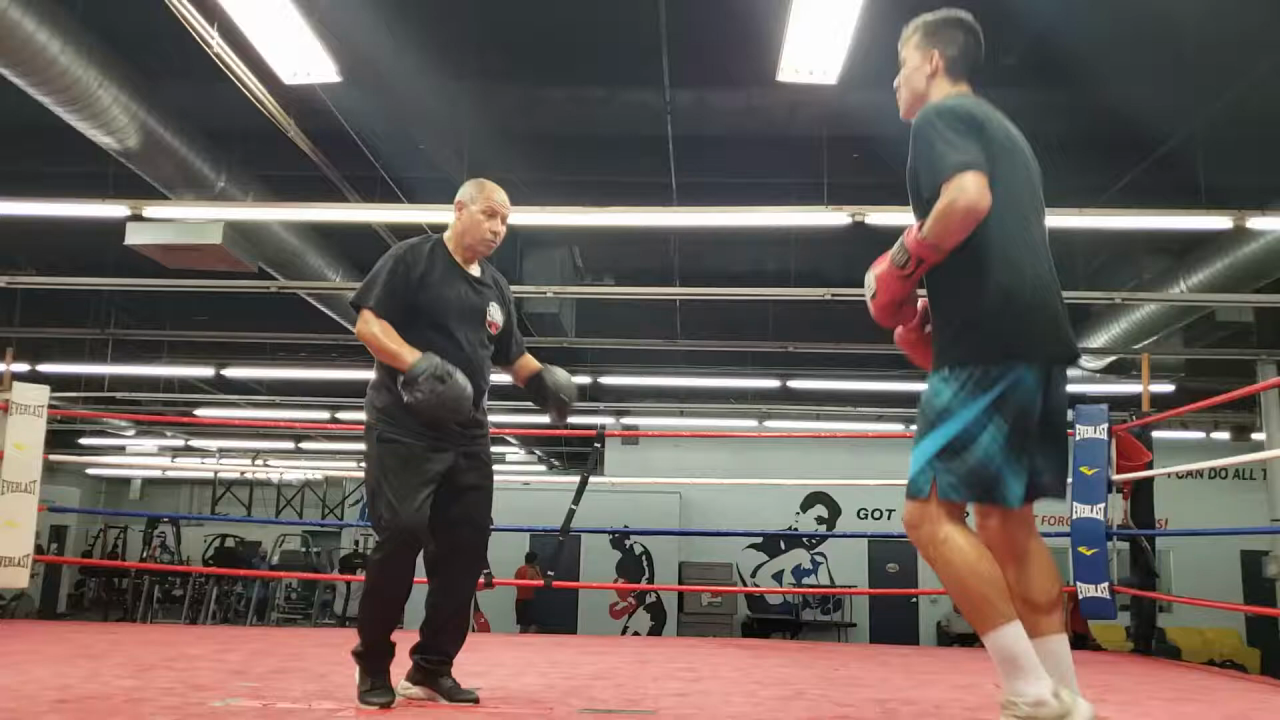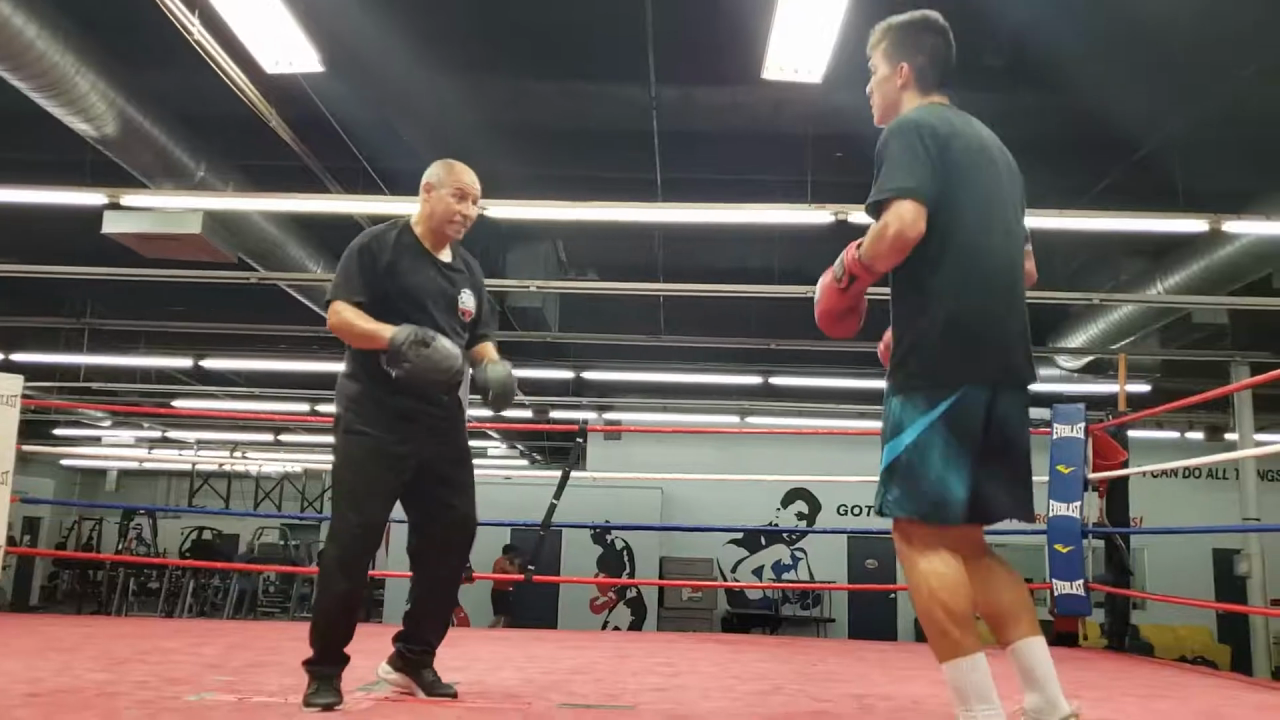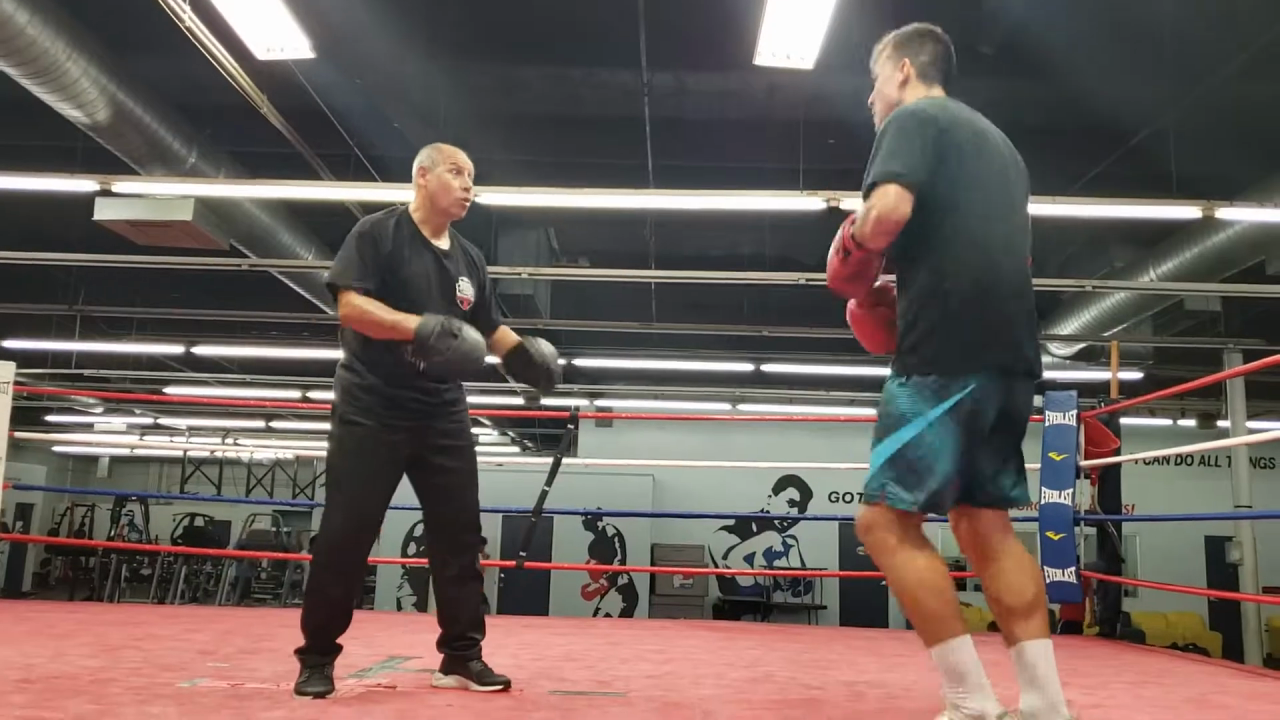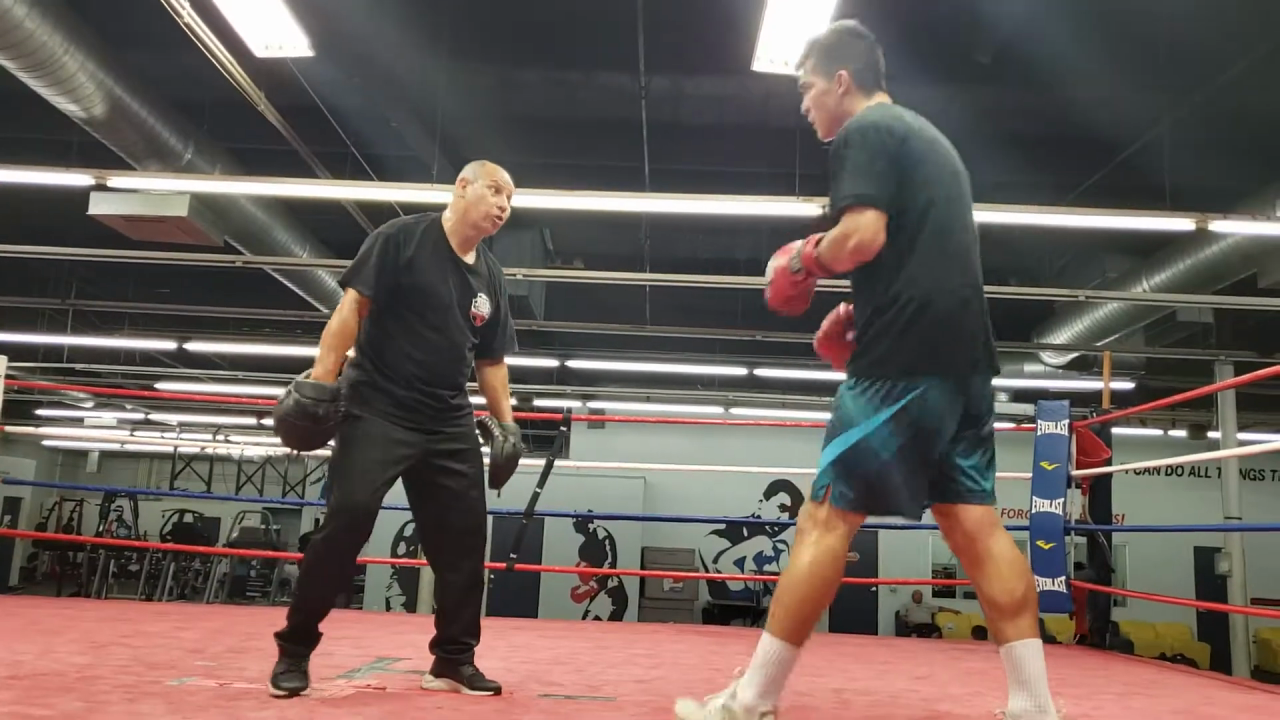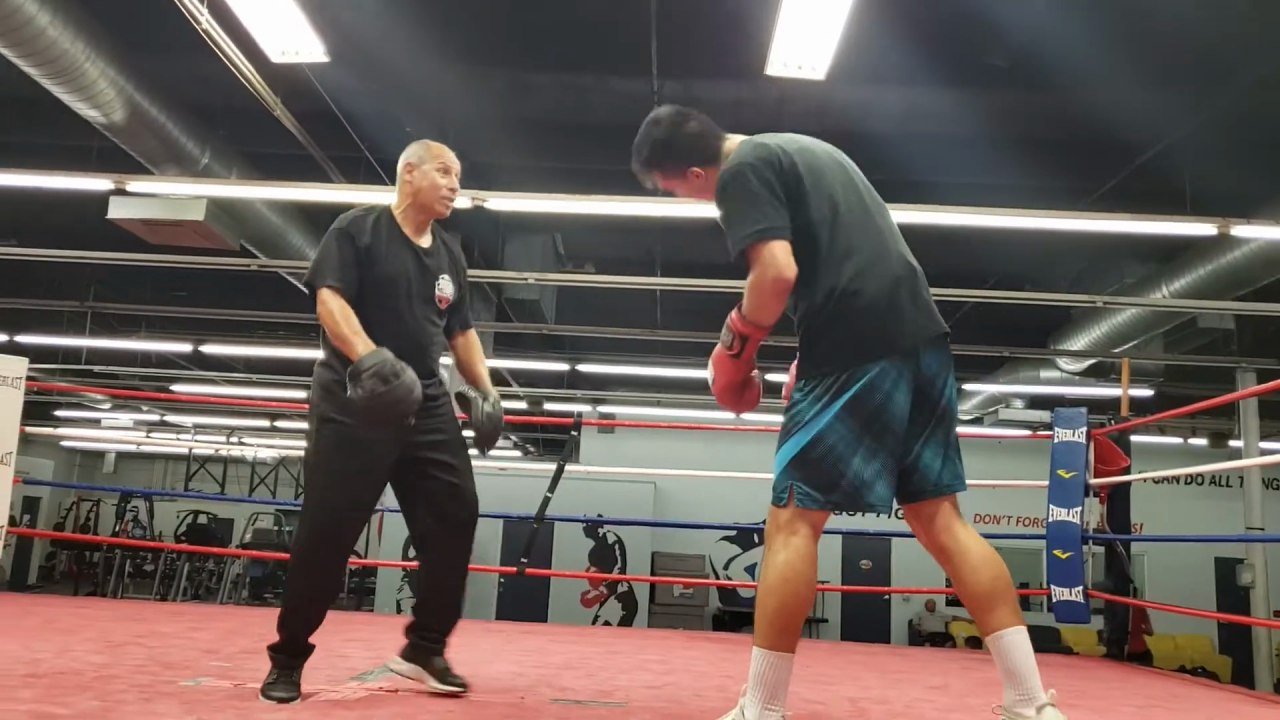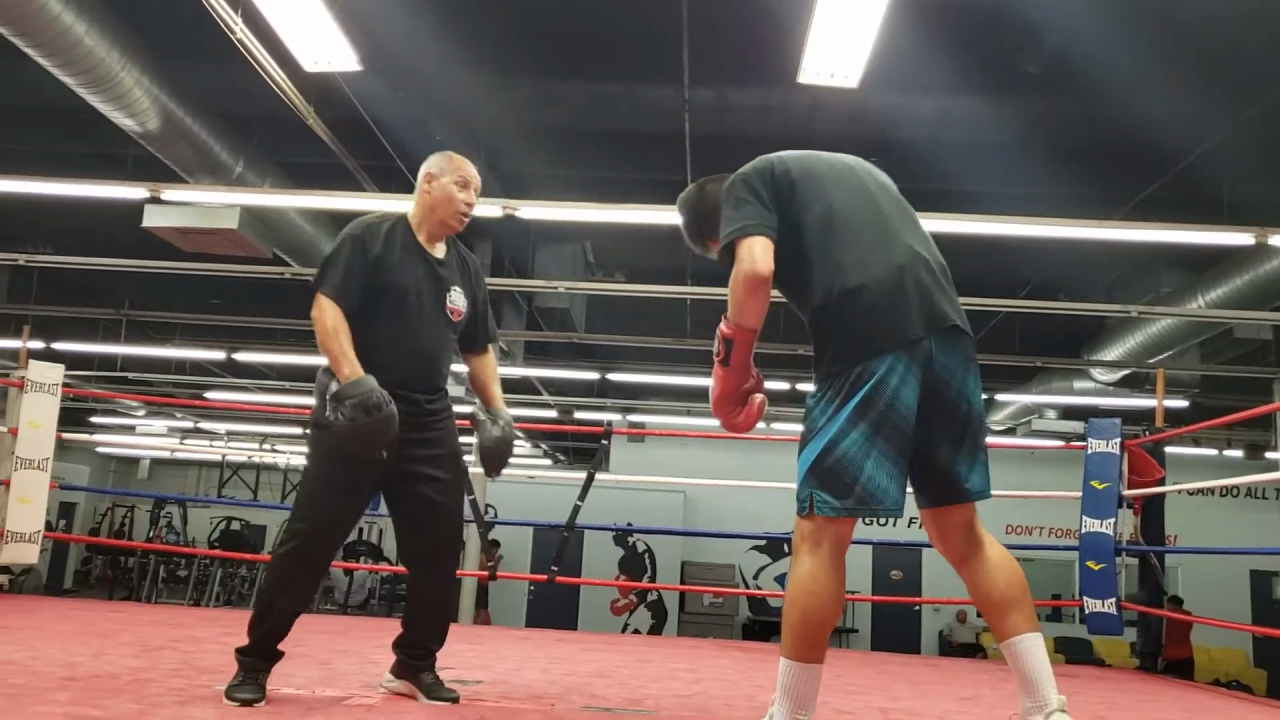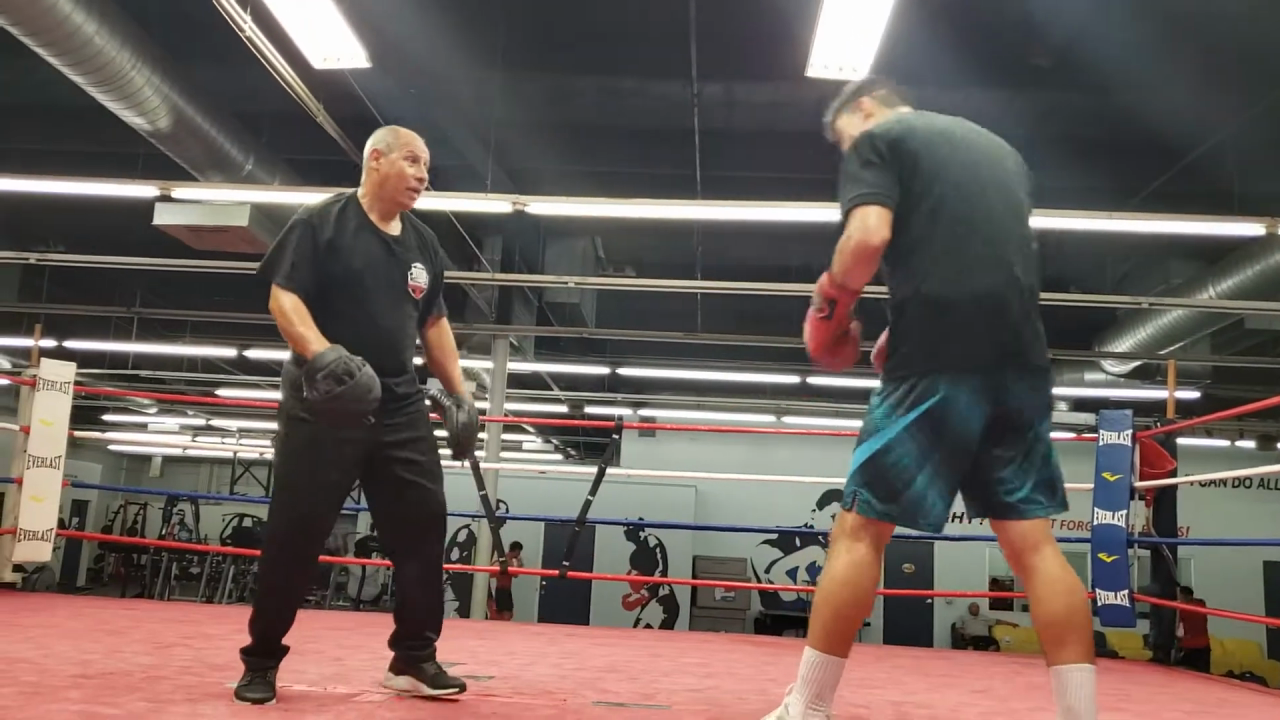
dt=0.4s
person 1, frame 1
left shoulder: (943, 117)
right shoulder: (1004, 134)
left elbow: (968, 200)
left wrist: (908, 261)
left hip: (984, 348)
right hip: (1038, 346)
left knee: (932, 512)
right knee: (1008, 529)
person 1, frame 2
left shoulder: (912, 132)
right shoulder: (992, 149)
left elbow: (905, 226)
right elbow: (1024, 268)
left wrist: (852, 274)
left hip: (938, 369)
right hip: (1003, 364)
left knee: (921, 538)
right knee: (960, 543)
person 1, frame 3
left shoulder: (912, 120)
right shoulder: (999, 145)
left elbow: (891, 211)
left wrist: (853, 248)
left hip: (944, 355)
right hip: (1009, 355)
left knee: (886, 521)
right knee: (986, 527)
person 1, frame 4
left shoulder: (864, 135)
right shoulder: (930, 140)
left elbow: (864, 237)
left wrist: (802, 266)
left hip: (901, 361)
right hip: (965, 358)
left knee: (827, 518)
right knee: (975, 527)
person 1, frame 5
left shoulder: (744, 170)
right shoulder: (814, 153)
left elbow: (778, 271)
left wrist: (740, 344)
right wrist: (811, 360)
left hip: (853, 351)
right hip: (919, 339)
left knee: (794, 520)
right knee: (940, 519)
person 1, frame 6
left shoulder: (749, 181)
right shoulder: (860, 169)
left elbow: (756, 268)
left wrist: (732, 360)
left hip: (867, 346)
right hip: (944, 333)
left knee: (821, 533)
right knee: (960, 530)
person 1, frame 7
left shoulder: (874, 140)
right shoulder: (999, 150)
left elbow: (870, 236)
left wrist: (828, 302)
left hip: (934, 361)
right hip: (1018, 359)
left knee: (859, 530)
right knee: (1034, 543)
person 2, frame 1
left shoulder: (495, 286)
right shoulder: (409, 259)
left elbow: (513, 355)
right elbow: (367, 322)
left wrist: (546, 380)
right wrist: (417, 364)
left hip: (465, 435)
right hip: (403, 427)
left knee: (463, 551)
right knee: (401, 530)
left ankle: (430, 667)
right ankle: (371, 657)
person 2, frame 2
left shoulder: (468, 269)
right shoulder: (376, 247)
left elbow: (477, 339)
right elbow: (340, 316)
left wrist: (494, 370)
right wrist: (397, 338)
left hip: (441, 425)
right hip: (373, 421)
left knee: (451, 538)
right knee: (354, 541)
left ankle: (409, 658)
right ankle: (325, 668)
person 2, frame 3
left shoulder: (468, 258)
right shoulder: (377, 232)
left elbow: (491, 330)
right elbow: (350, 305)
left wrist: (526, 352)
right wrist: (419, 327)
left hip: (442, 415)
right hip: (372, 408)
left knee: (459, 532)
right knee: (346, 532)
left ankle: (461, 655)
right ankle: (317, 657)
person 2, frame 4
left shoulder: (490, 275)
right shoulder: (401, 238)
left elbow: (491, 357)
right elbow: (353, 304)
left wrist: (504, 420)
right wrist: (322, 376)
left hip: (448, 421)
right hip: (377, 409)
left knee: (464, 535)
right knee: (348, 519)
left ankle: (453, 658)
right ankle: (295, 646)
person 2, frame 5
left shoulder: (448, 253)
right shoulder: (357, 230)
left elbow: (460, 330)
right elbow: (329, 299)
left wrist: (483, 389)
right wrist: (369, 356)
left hip: (426, 408)
right hip: (352, 404)
left knee: (454, 520)
right knee: (328, 528)
left ankle: (425, 648)
right ankle: (288, 658)
person 2, frame 6
left shoulder: (466, 267)
right shoulder: (370, 237)
left elbow: (478, 348)
right elbow: (325, 307)
left wrist: (495, 412)
right wrist: (353, 377)
left hip: (428, 421)
right hip: (356, 415)
left knee: (440, 542)
right knee: (313, 534)
left ankle: (414, 664)
right ankle: (256, 659)
person 2, frame 7
left shoulder: (423, 243)
right shoulder: (321, 221)
left elbow: (433, 321)
right elbow: (282, 296)
left wrist: (456, 389)
right wrist: (323, 354)
left hip: (398, 407)
right hip: (323, 404)
left knee: (422, 527)
right knee: (295, 531)
left ankle: (414, 657)
right ankle: (261, 661)
